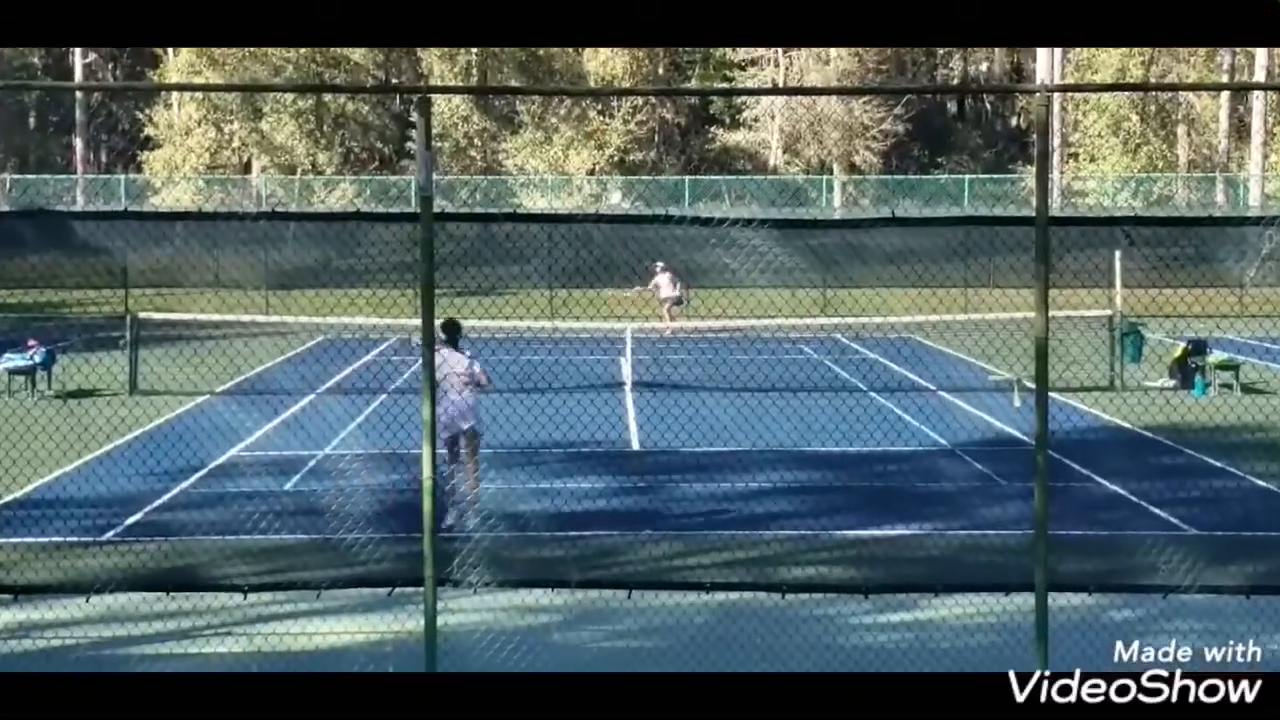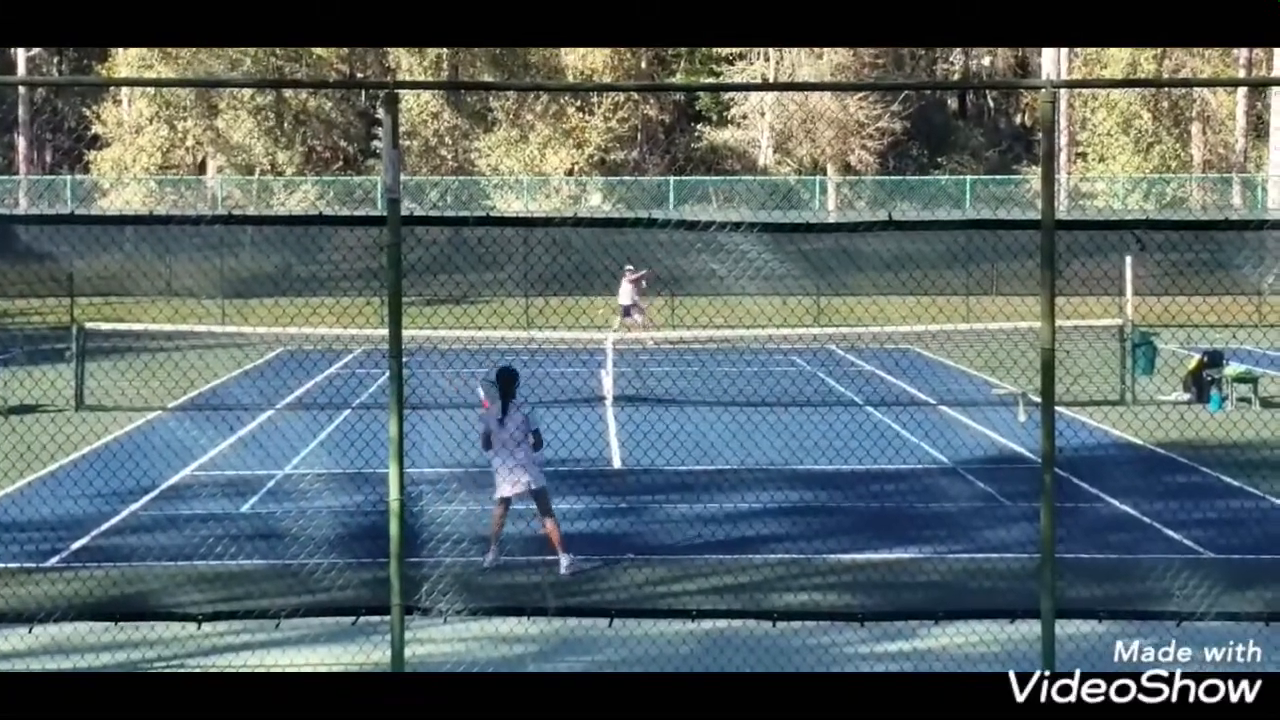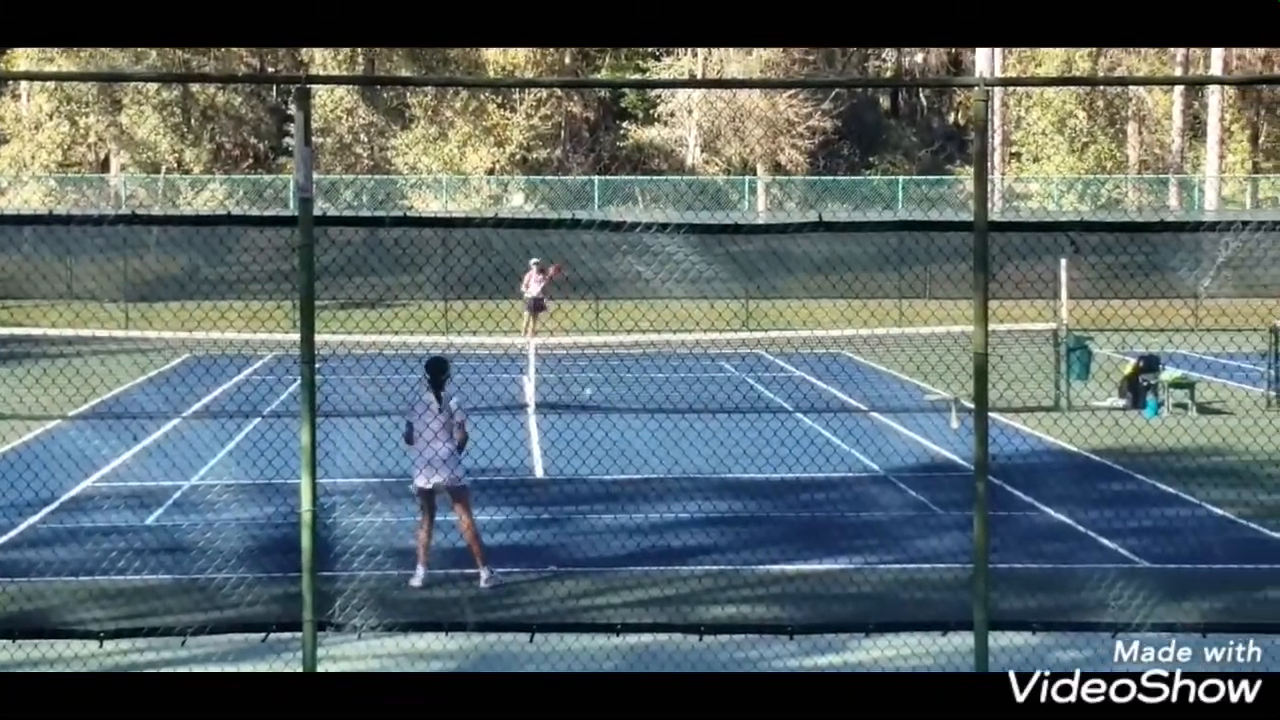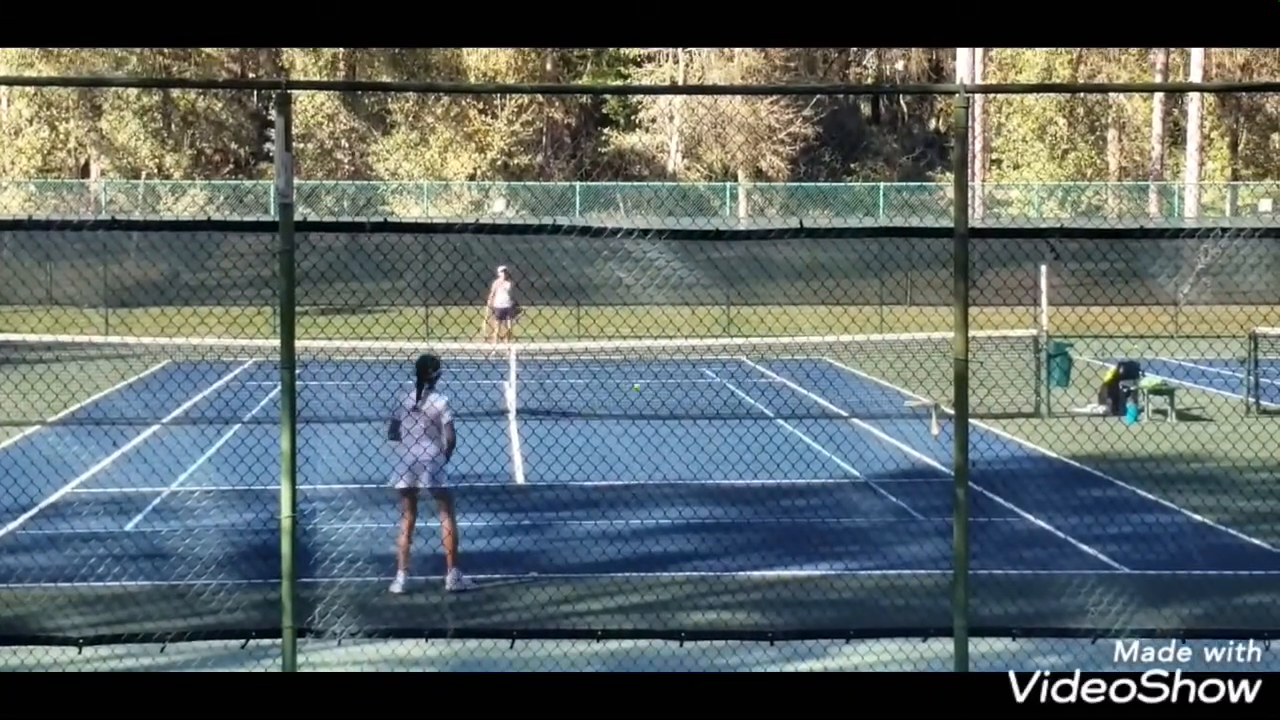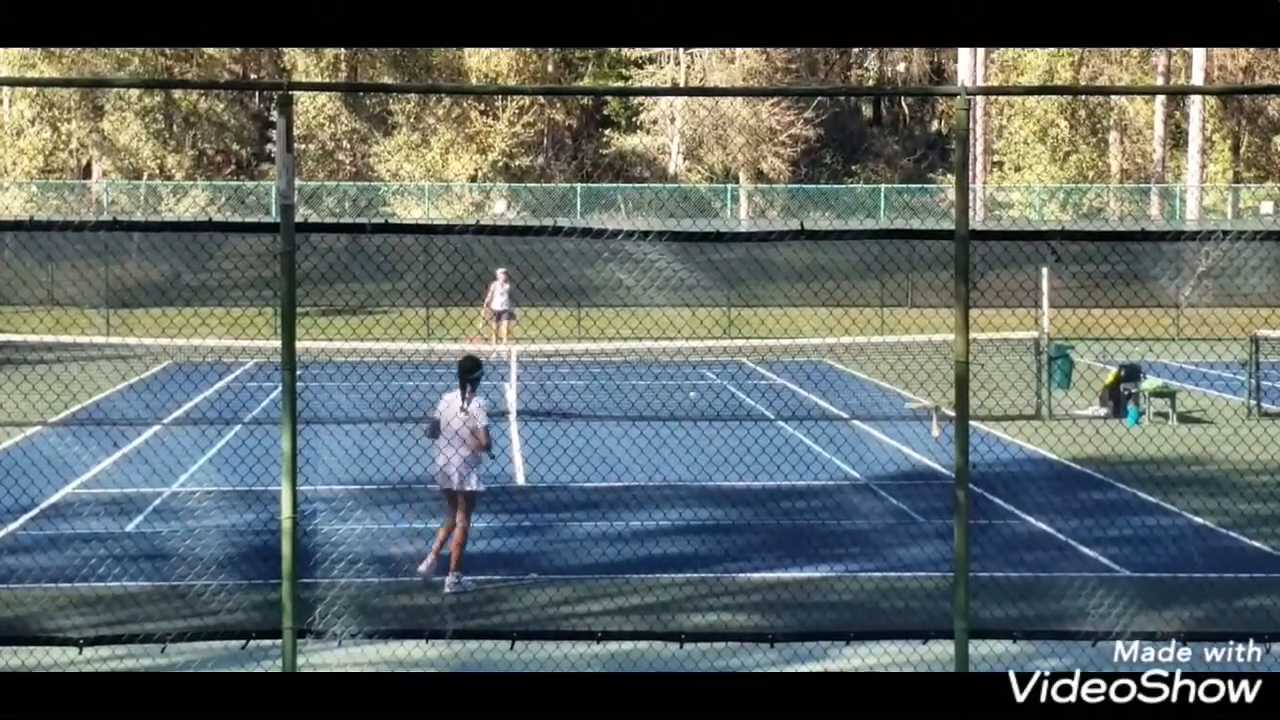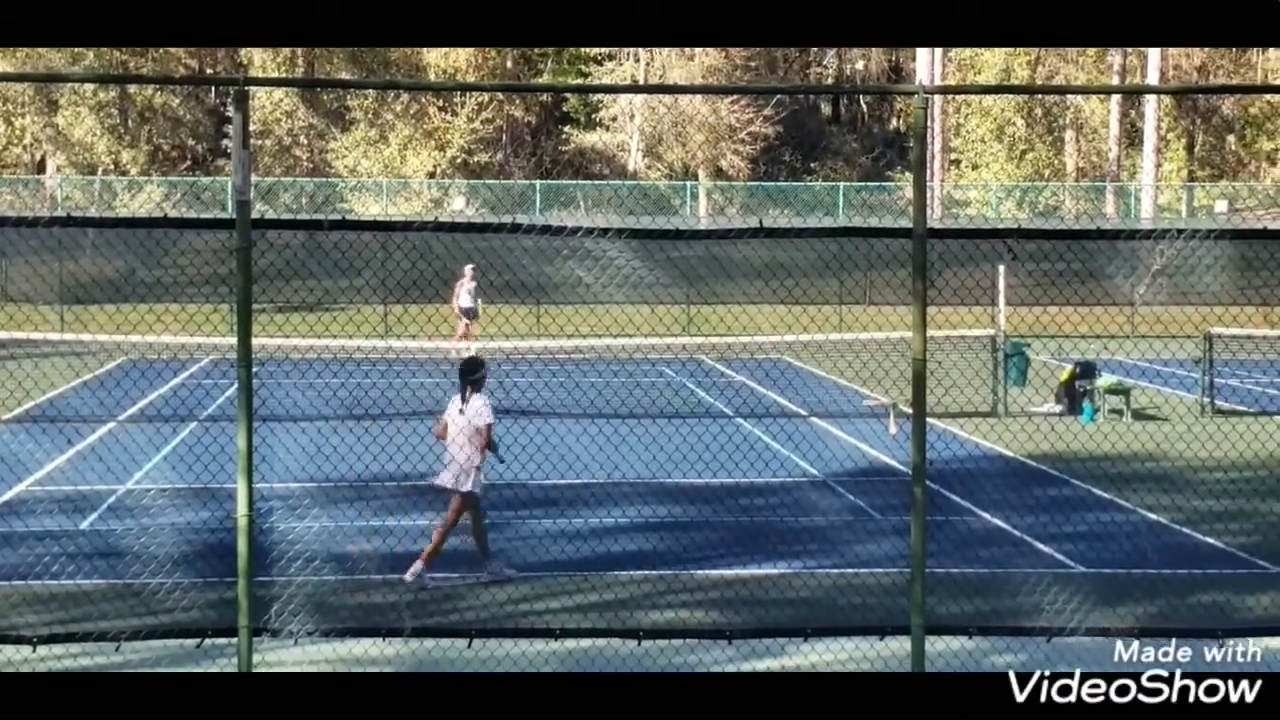
dt=0.4s
person 1, frame 1
left shoulder: (436, 358)
right shoulder: (466, 359)
right elbow: (486, 383)
left hip: (447, 414)
right hip: (468, 413)
left knee: (453, 462)
right knee: (472, 462)
left ankle: (453, 508)
right ankle: (468, 504)
person 1, frame 2
left shoulder: (490, 413)
right shoulder: (525, 411)
left elbow: (486, 446)
right elbow: (539, 443)
left hip: (504, 470)
right hip: (527, 468)
left knee: (502, 507)
right knee: (547, 515)
left ankle: (493, 553)
right ankle: (563, 558)
person 1, frame 3
left shoulder: (417, 405)
right shoulder: (452, 403)
left elbow: (408, 439)
right elbow: (462, 438)
left hip: (422, 466)
right hip: (447, 464)
left knee: (426, 519)
right knee: (465, 517)
left ankle: (421, 571)
right ankle: (484, 572)
person 1, frame 4
left shoulder: (404, 401)
right shoulder: (441, 402)
left elbow: (392, 434)
right elbow: (450, 438)
right wrist: (446, 453)
left hip: (407, 466)
right hip: (433, 465)
left knee: (407, 523)
right knee: (448, 518)
left ankle: (401, 577)
right ankle: (452, 575)
person 1, frame 5
left shoulder: (446, 399)
right shoulder: (478, 404)
left elbow: (431, 431)
right elbow: (484, 442)
right wrist: (486, 448)
left hip: (444, 465)
right hip: (465, 468)
left knee: (453, 517)
right knee: (462, 521)
left ankle: (431, 560)
right ankle: (452, 577)
person 1, frame 6
left shoulder: (455, 401)
right shoulder: (482, 403)
left elbow: (439, 433)
right elbow: (486, 440)
right wrist: (493, 448)
left hip: (455, 465)
right hip: (469, 468)
left knee: (477, 516)
right knee: (451, 521)
left ankle: (489, 564)
right ankle: (419, 566)
